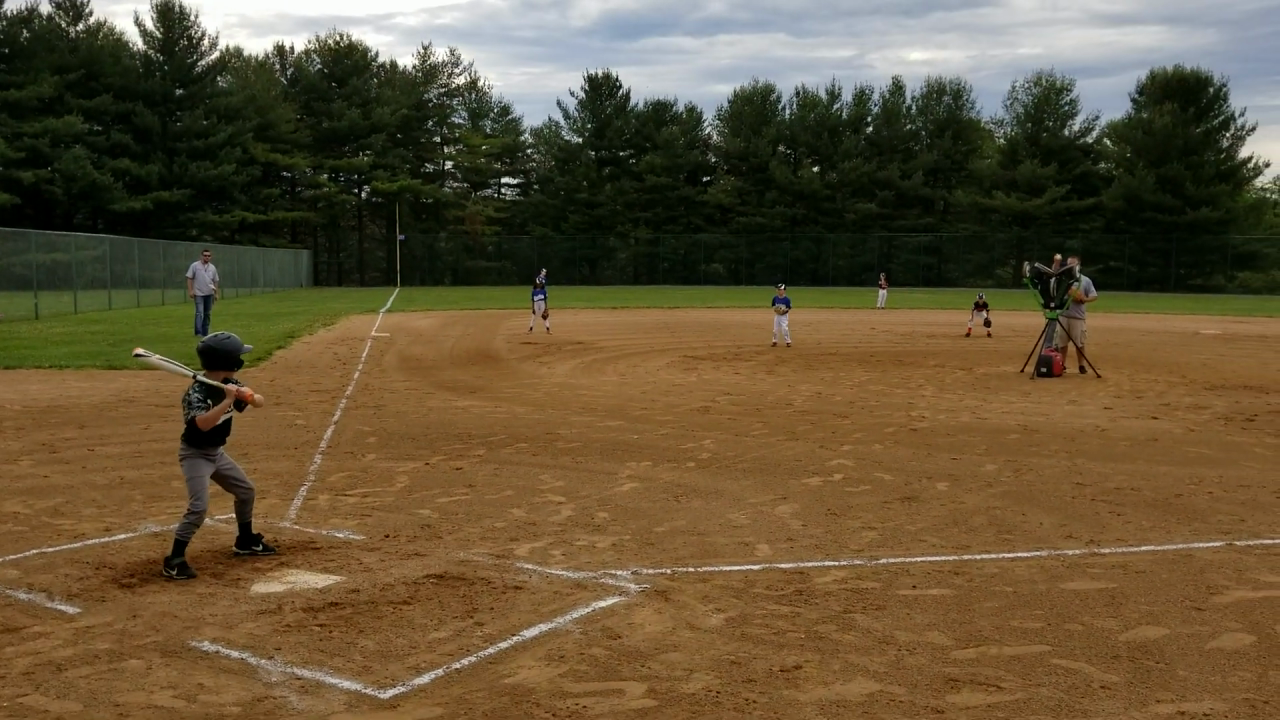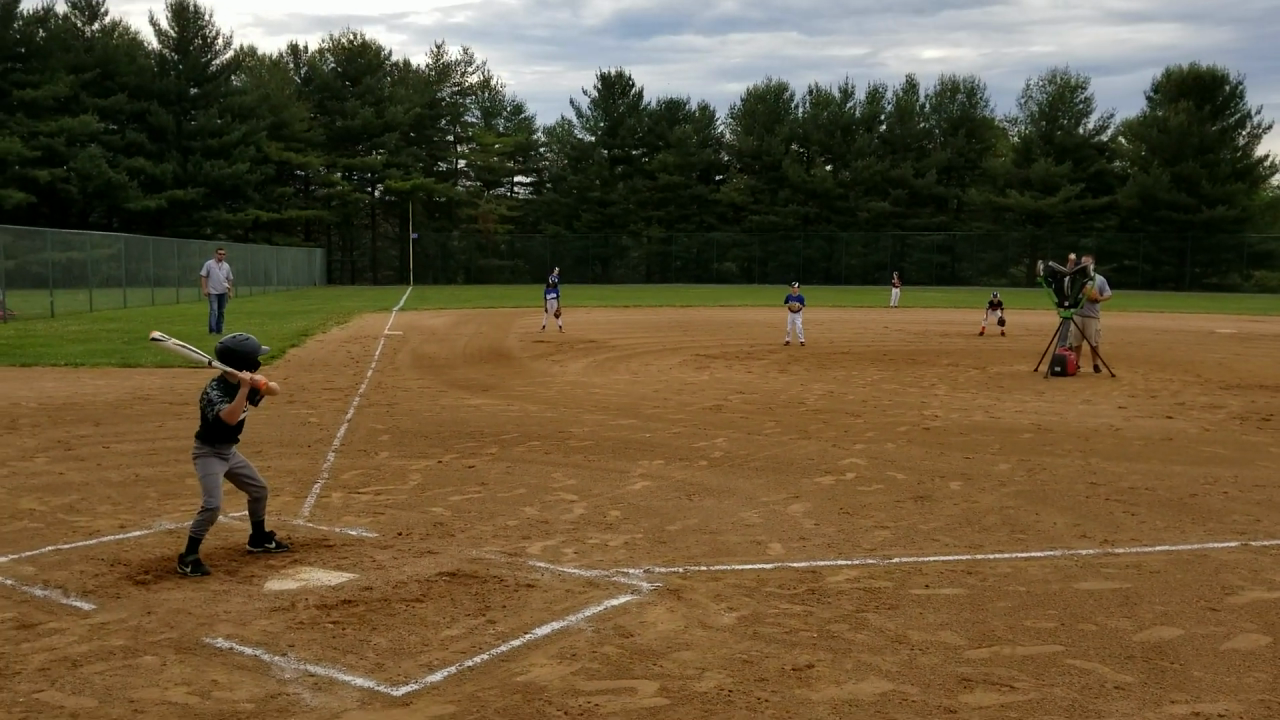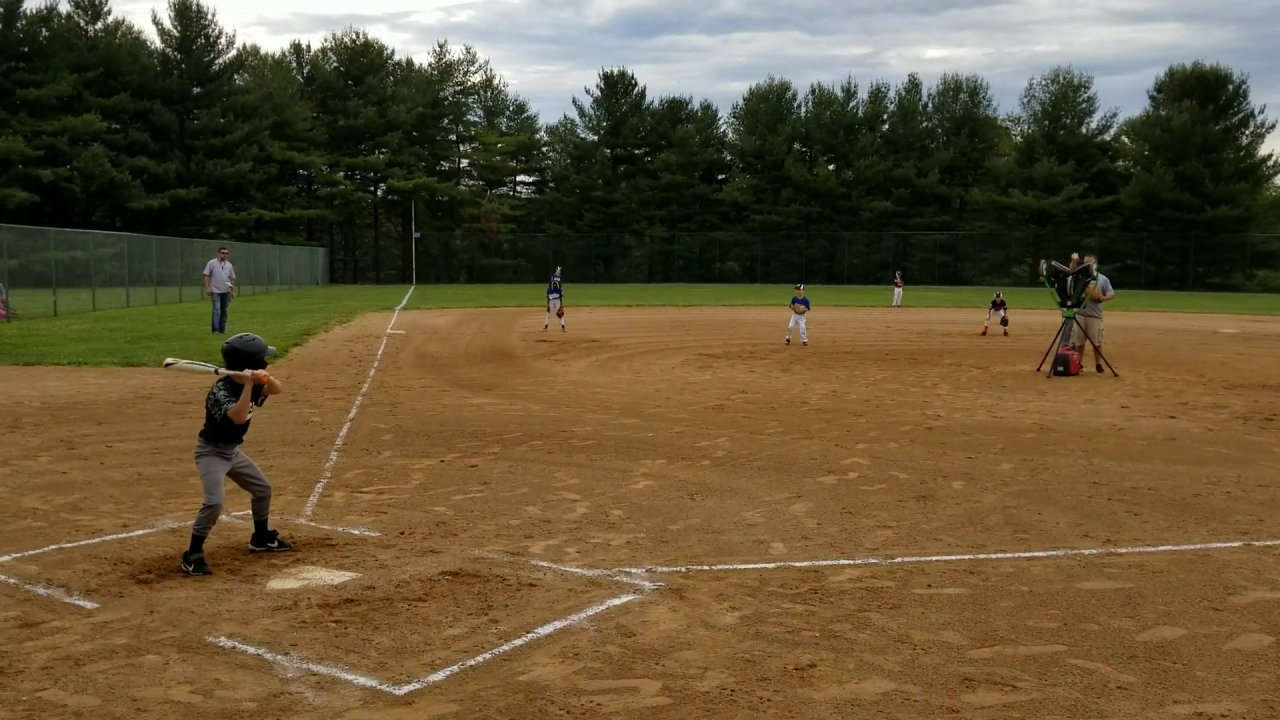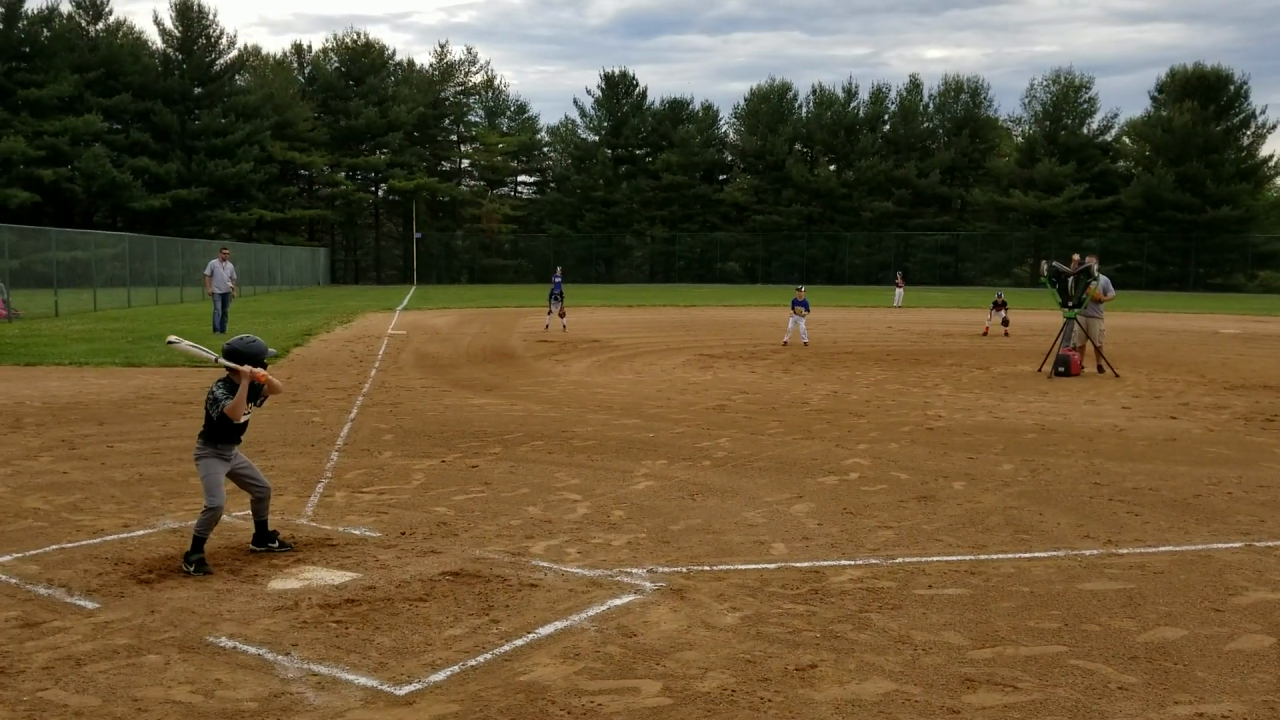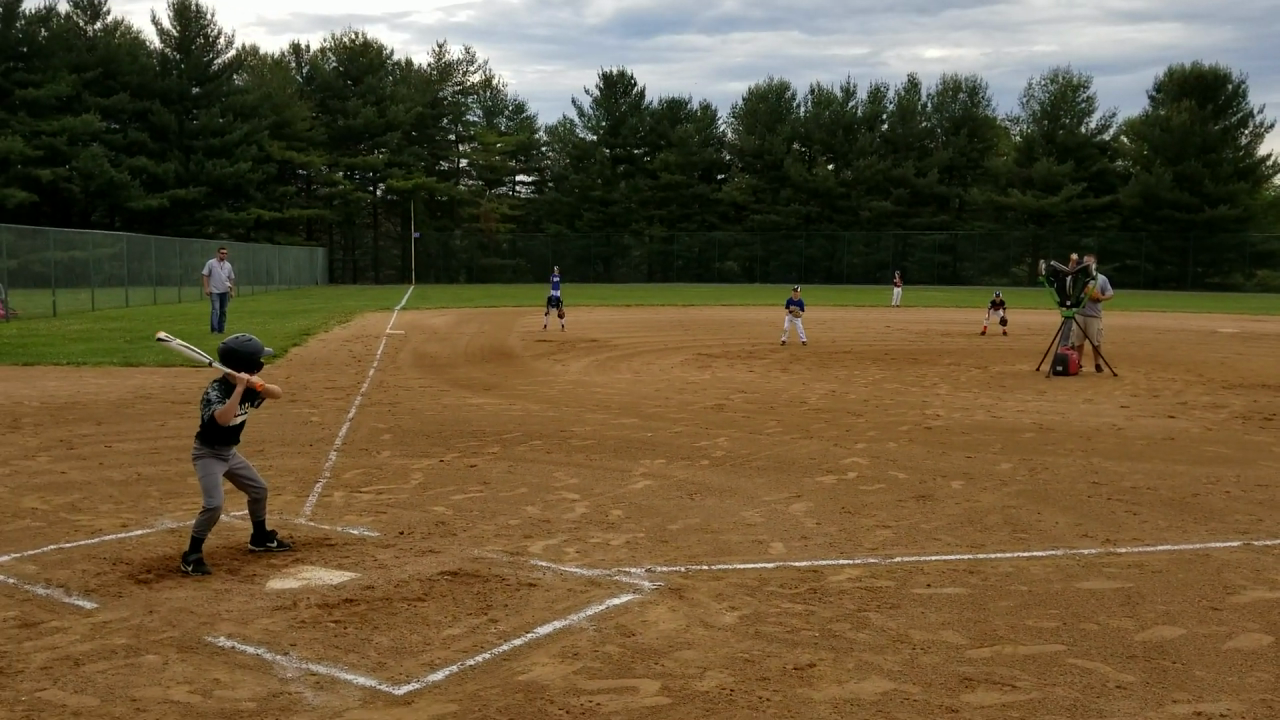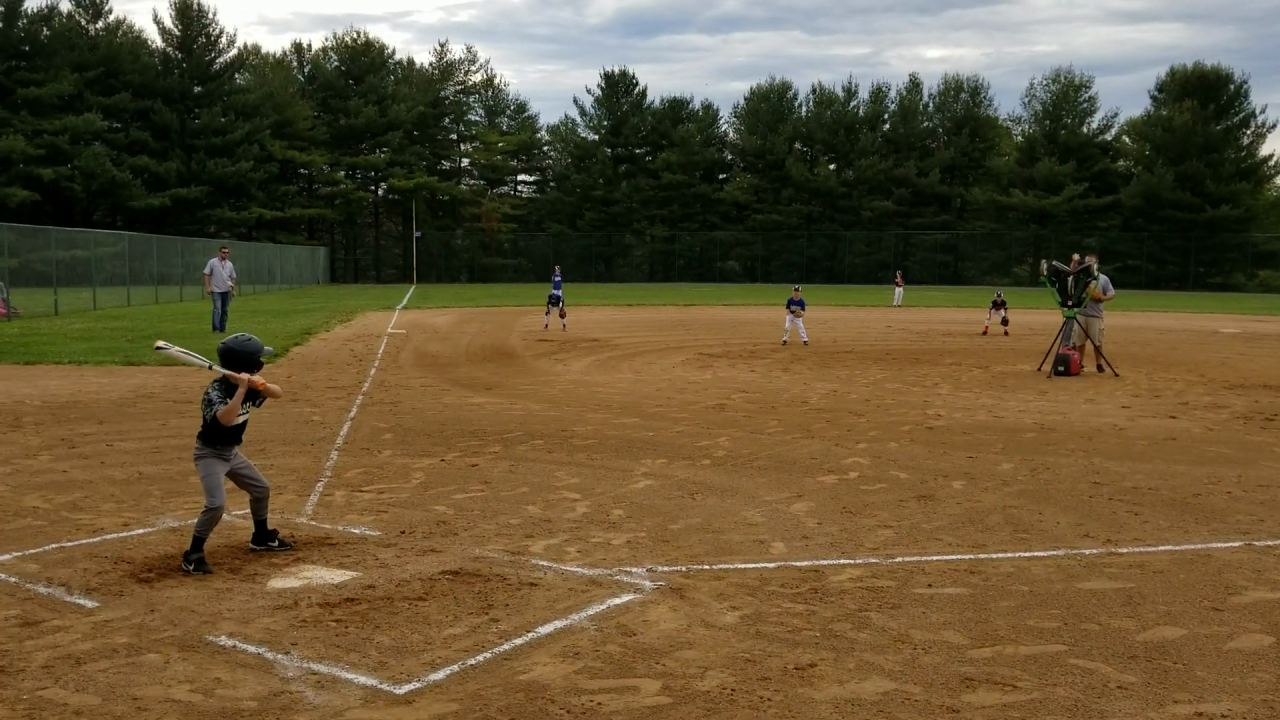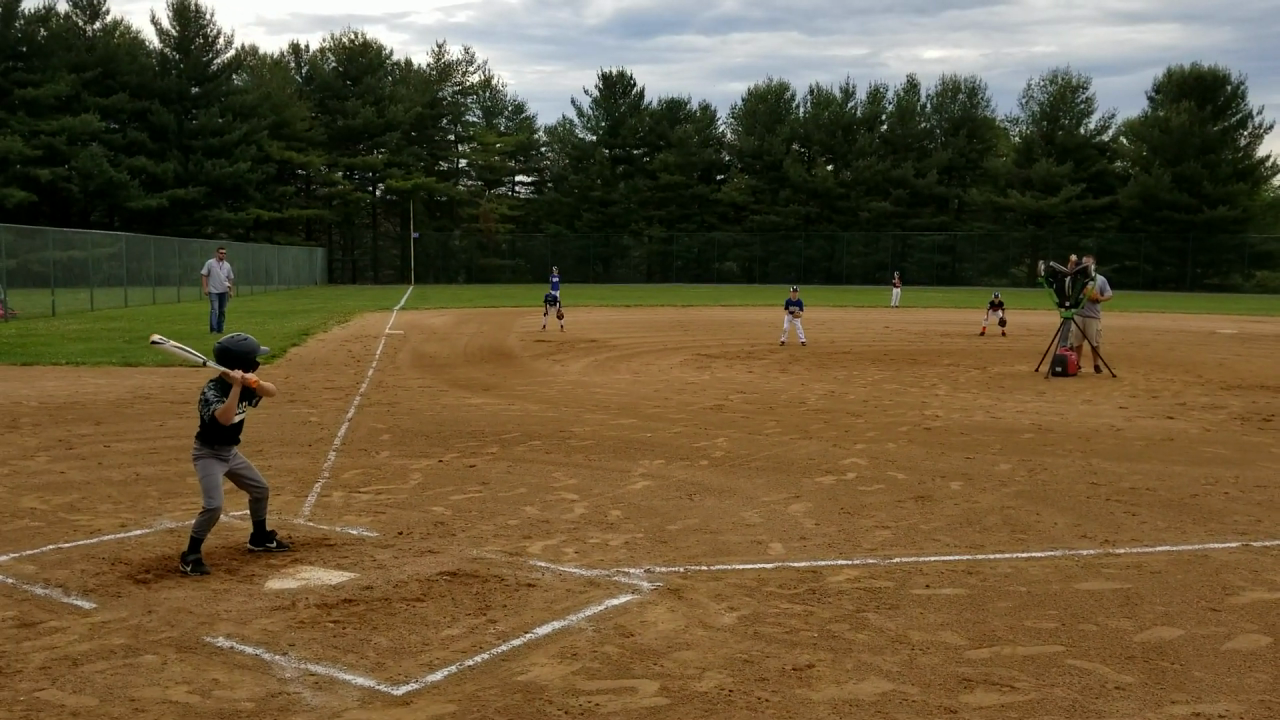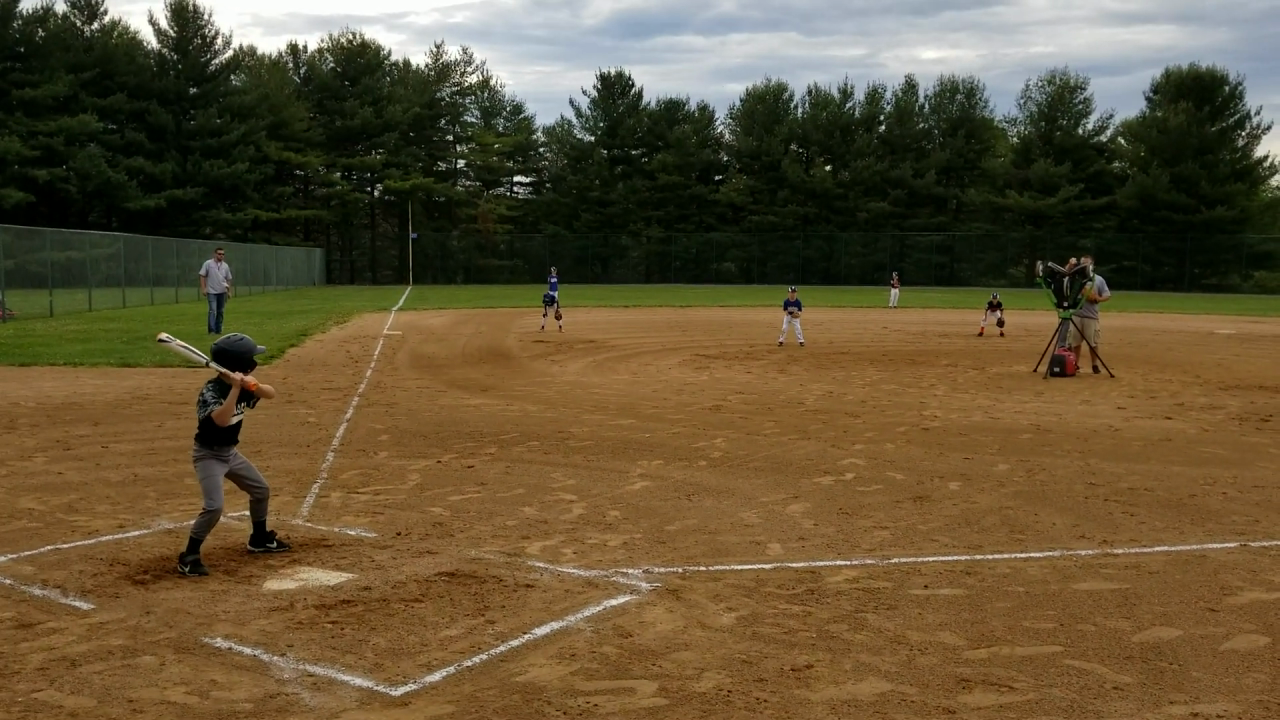
dt=0.2s
person 1, frame 1
left shoulder: (229, 385)
right shoulder: (196, 392)
left elbow: (260, 403)
right elbow: (204, 424)
left wrist: (249, 396)
right wrist: (228, 400)
left hip: (217, 452)
right hip: (195, 454)
left knee: (246, 491)
right knee: (199, 508)
left ankle: (246, 541)
right ankle: (174, 560)
person 1, frame 2
left shoulder: (243, 382)
right shoulder: (214, 390)
left elbow: (275, 390)
right elbow: (231, 418)
left wrist: (262, 383)
right wrist: (244, 388)
left hip: (229, 451)
right hip: (209, 453)
left knee: (259, 490)
right knee: (212, 505)
left ankle: (259, 538)
right ankle: (189, 557)
person 1, frame 3
left shoulder: (249, 382)
right shoulder: (220, 390)
left elbow: (277, 389)
right elbow: (239, 417)
left wrist: (266, 378)
right wrist: (248, 385)
left hip: (232, 450)
right hip: (211, 451)
left knee: (263, 489)
right knee: (214, 502)
left ankle: (261, 538)
right ankle: (192, 555)
person 1, frame 4
left shoulder: (251, 385)
right shoulder: (220, 390)
left elbow: (278, 388)
right elbow: (235, 413)
left wrist: (264, 377)
right wrist: (245, 382)
left hip: (231, 451)
right hip: (210, 453)
left knee: (262, 489)
right knee: (216, 504)
left ankle: (262, 538)
right ankle: (193, 556)
person 1, frame 5
left shoulder: (246, 386)
right shoulder: (215, 391)
left elbow: (277, 393)
right elbow: (222, 419)
left wrist: (260, 385)
right wrist: (240, 388)
left hip: (229, 452)
right hip: (208, 453)
left knee: (259, 490)
right knee: (214, 504)
left ankle: (260, 538)
right ankle: (191, 556)
person 1, frame 6
left shoulder: (247, 385)
right shoulder: (215, 390)
left elbow: (278, 393)
right elbow: (226, 419)
left wrist: (261, 384)
right wrist: (241, 389)
left hip: (231, 452)
right hip: (209, 453)
left knee: (261, 489)
right knee: (216, 504)
left ankle: (262, 537)
right ankle: (193, 555)
person 1, frame 7
left shoulder: (242, 384)
right shoulder: (211, 390)
left elbow: (272, 391)
right elbow: (224, 418)
left wrist: (255, 383)
right wrist: (236, 387)
left hip: (231, 452)
right hip: (208, 454)
left knee: (260, 489)
right knee: (214, 505)
left ankle: (260, 538)
right ankle: (190, 556)
person 1, frame 8
left shoulder: (242, 386)
right shoulder: (210, 391)
left elbow: (271, 393)
right elbow: (221, 420)
left wrist: (255, 386)
right wrist: (235, 389)
left hip: (230, 452)
right hip: (208, 455)
left knee: (261, 490)
right knee: (214, 506)
left ankle: (259, 539)
right ankle: (189, 556)
